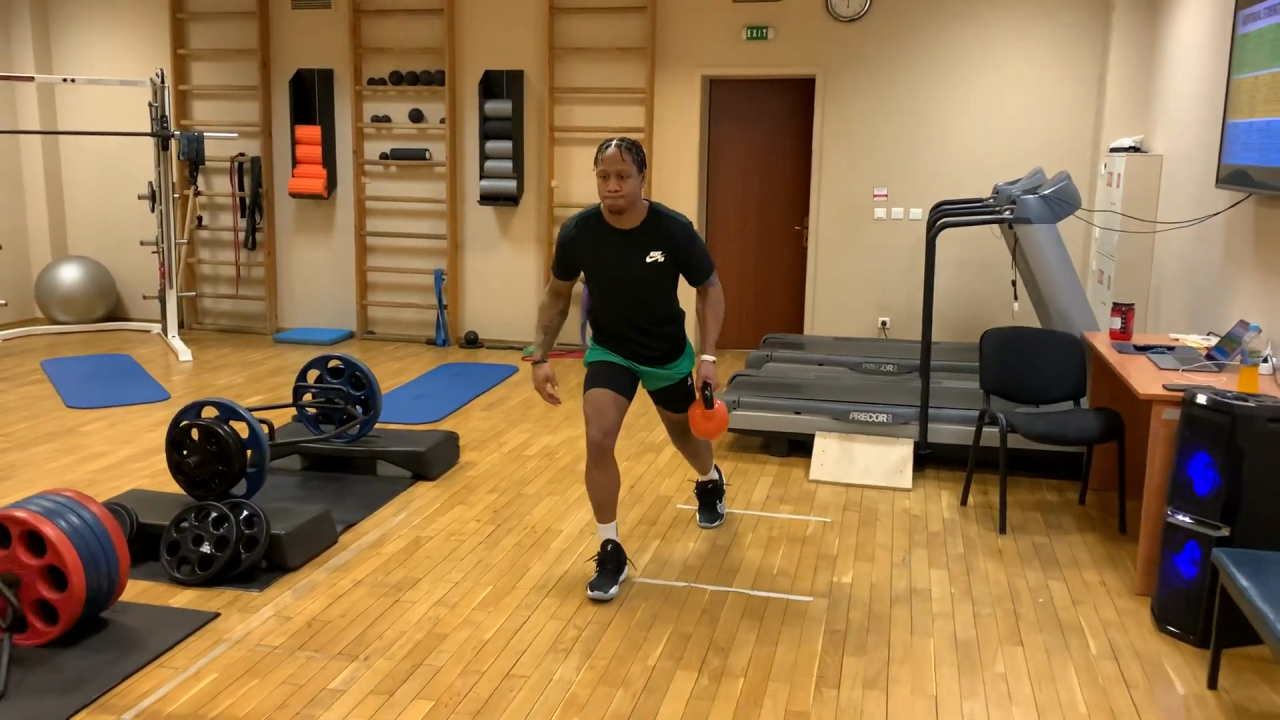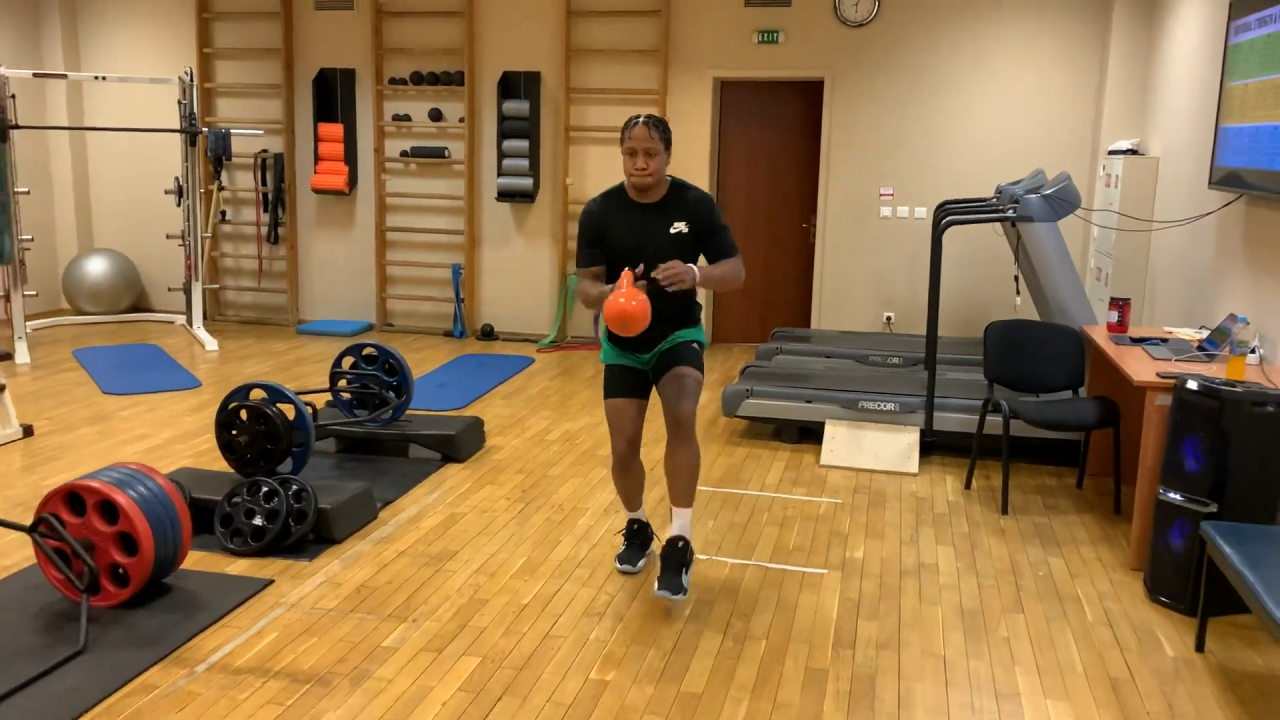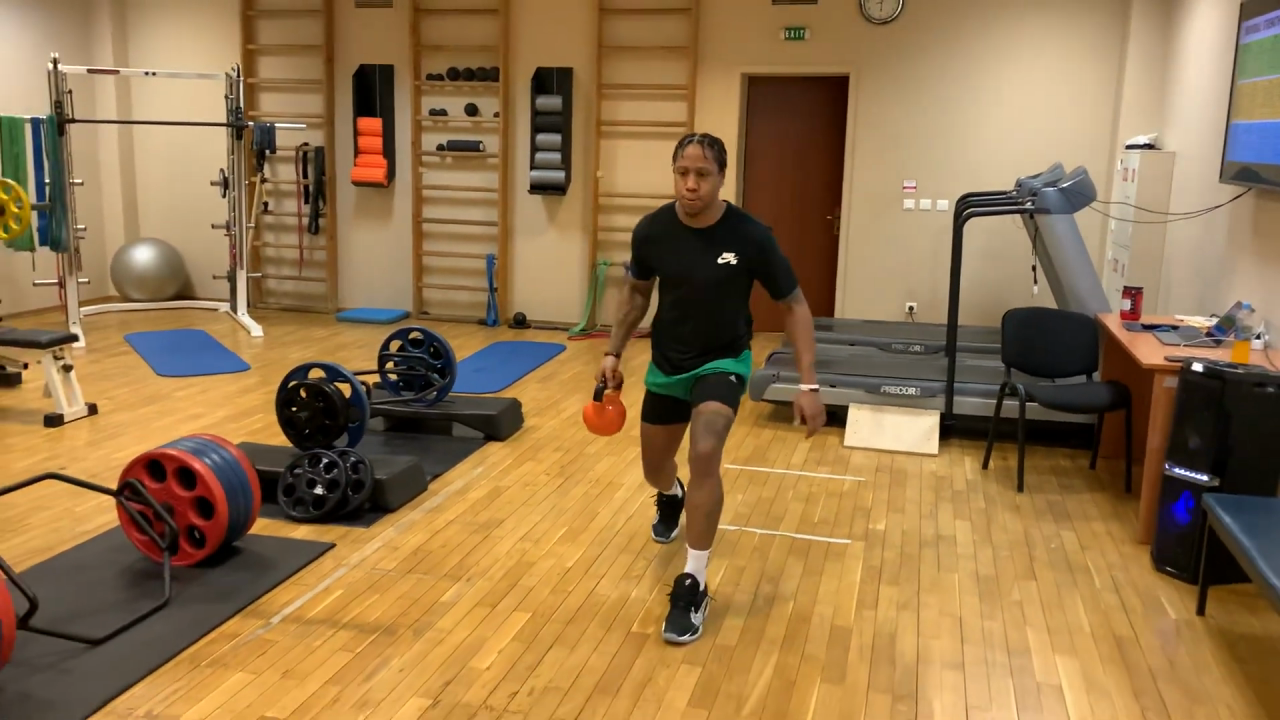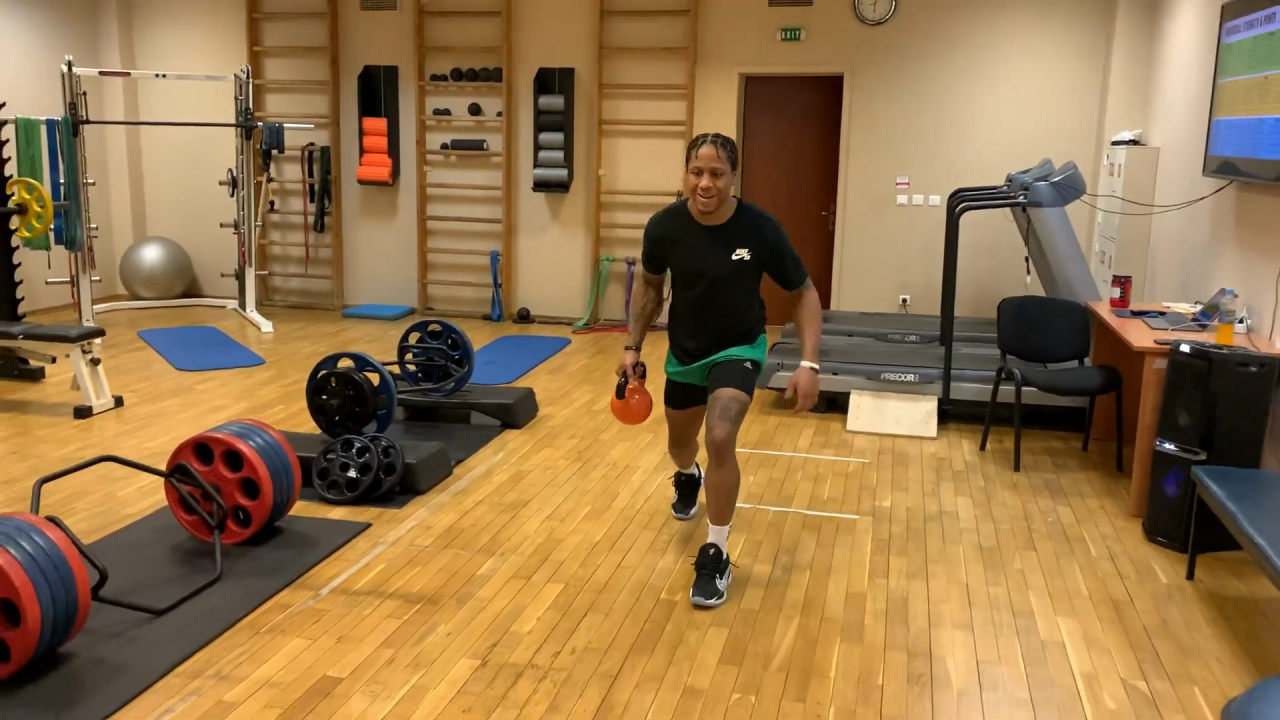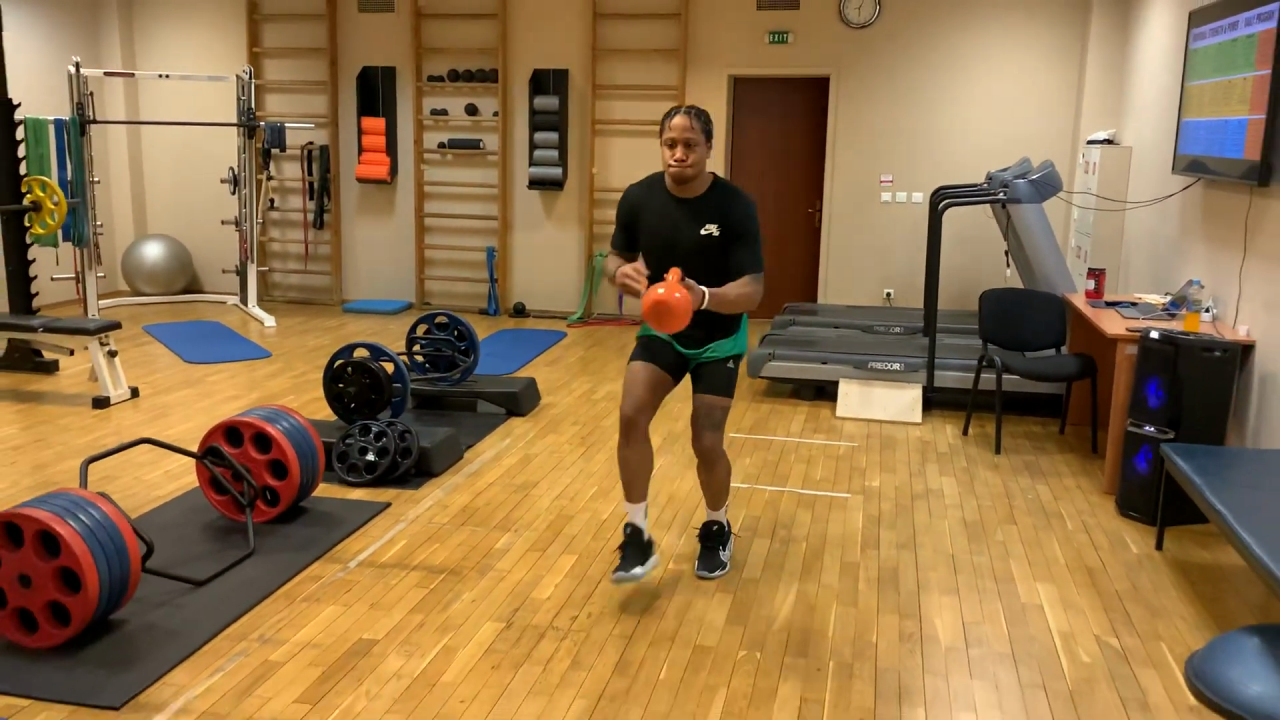
dt=0.5s
person 1, frame 1
left shoulder: (674, 229)
right shoulder: (577, 232)
left elbow: (710, 287)
right elbow: (558, 294)
left wrist: (707, 355)
right wrist: (541, 355)
left hip: (669, 353)
right hip: (609, 349)
left knee: (688, 438)
right knee: (598, 442)
left ankle: (710, 481)
right ankle: (610, 551)
person 1, frame 2
left shoulder: (696, 205)
right shoulder: (599, 212)
left elbow: (735, 272)
right elbow: (586, 286)
left wrist: (694, 274)
right wrist: (613, 293)
left hip: (679, 334)
right hip: (623, 345)
left knee: (681, 420)
right knee: (623, 449)
left ankle: (679, 542)
right ankle: (637, 528)
person 1, frame 3
left shoulder: (750, 236)
right shoulder: (651, 230)
left elbow: (795, 306)
left wrist: (809, 384)
right wrist: (613, 351)
left hip: (723, 362)
right hip: (665, 363)
left knee: (704, 455)
right knee: (654, 468)
left ankle: (692, 584)
right ankle: (671, 497)
person 1, frame 4
left shoulder: (762, 231)
right shoulder: (663, 227)
left elbow: (804, 294)
right elbow: (650, 284)
left wrist: (808, 363)
right wrist: (632, 345)
left hip: (738, 349)
right hip: (683, 351)
left knee: (720, 440)
right knee: (680, 444)
left ankle: (715, 555)
right ankle: (689, 477)
person 1, frame 5
left shoulder: (734, 205)
right shoulder: (638, 199)
left elbow: (752, 288)
right elbow: (619, 258)
left wrist: (705, 295)
right wrist: (624, 273)
left hip: (719, 336)
right hip: (662, 329)
left knee: (706, 443)
right knee: (631, 417)
left ankle: (716, 529)
right ankle: (637, 536)
